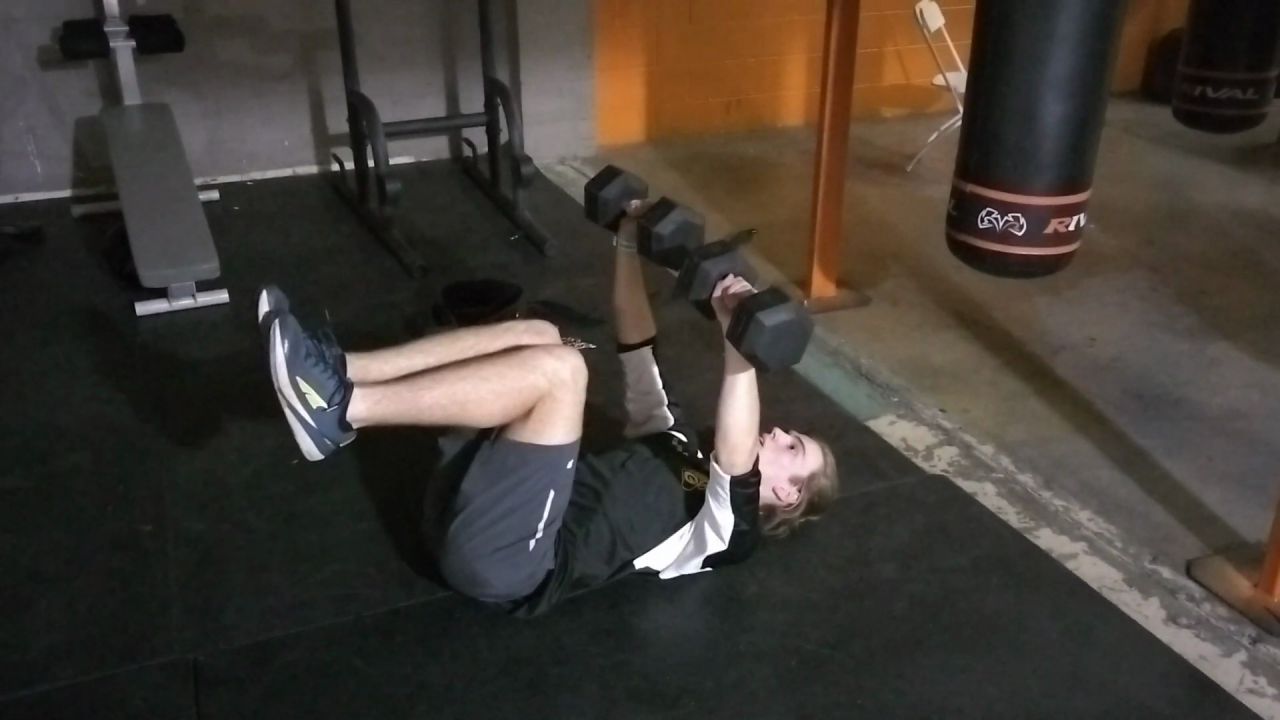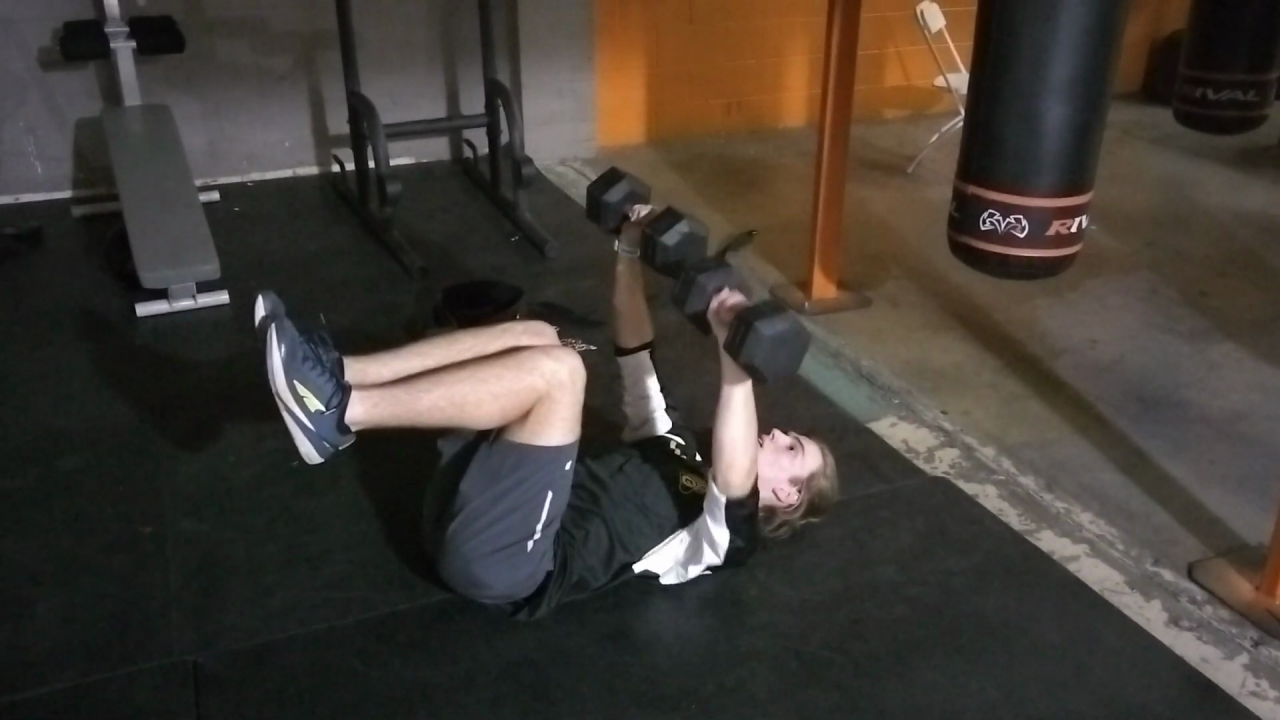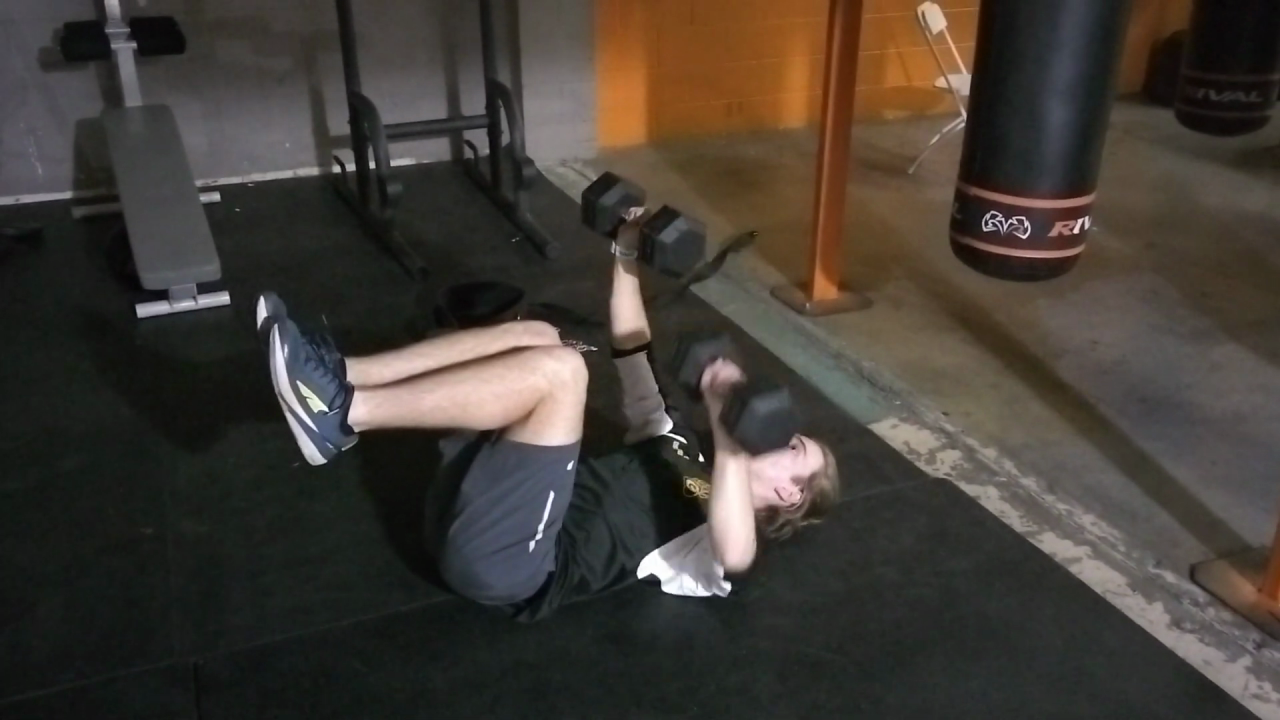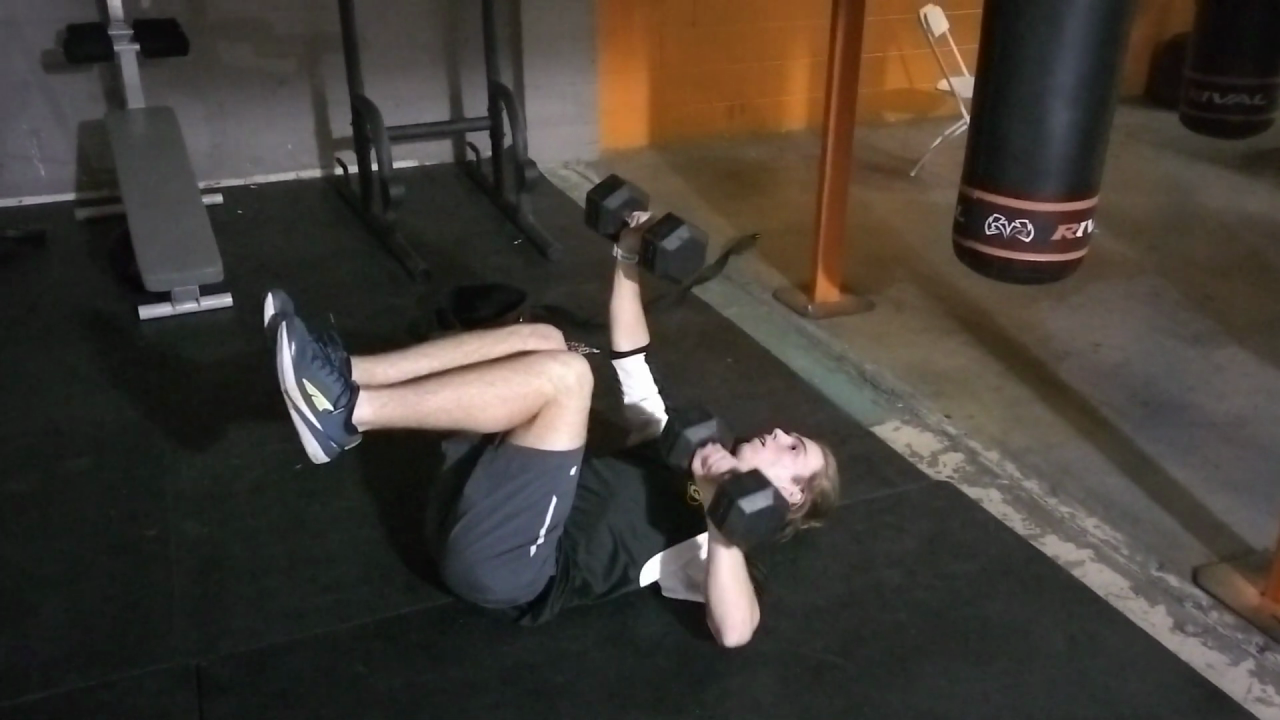
dt=0.3s
person 1, frame 1
left shoulder: (728, 527)
right shoulder: (675, 438)
left elbow: (735, 457)
right elbow: (637, 346)
left wrist: (740, 343)
right wrist: (628, 246)
left hip: (503, 555)
right hip: (473, 499)
left knee: (559, 367)
right knee: (537, 335)
left ankle: (340, 412)
right ankle: (338, 369)
person 1, frame 2
left shoulder: (729, 536)
right shoulder: (674, 442)
left elbow: (734, 479)
right elbow: (635, 350)
left wrist: (736, 357)
right wrist: (629, 251)
left hip: (501, 555)
right hip: (473, 501)
left knee: (556, 369)
right knee: (534, 335)
left ankle: (339, 415)
right ankle: (336, 373)
person 1, frame 3
left shoulder: (726, 522)
right shoulder: (679, 442)
left elbow: (733, 555)
right elbow: (631, 354)
left wrist: (730, 423)
right wrist: (626, 257)
left hip: (502, 557)
right hip: (472, 504)
left knee: (559, 366)
right knee: (537, 336)
left ankle: (341, 413)
right ankle: (339, 374)
person 1, frame 4
left shoulder: (729, 534)
left elbow: (734, 629)
right elbow: (631, 359)
right wrist: (627, 260)
left hip: (502, 557)
right hip: (475, 504)
left knee: (564, 372)
right knee: (540, 339)
left ankle: (346, 414)
right ankle: (343, 374)
